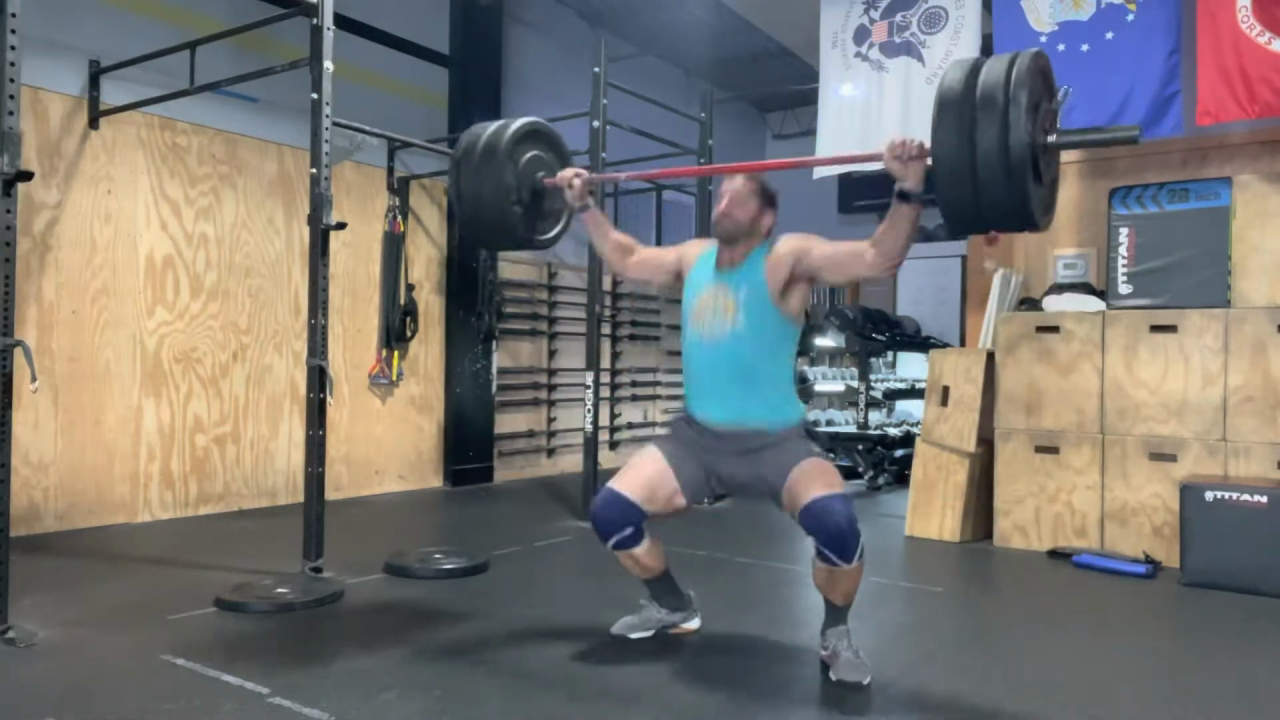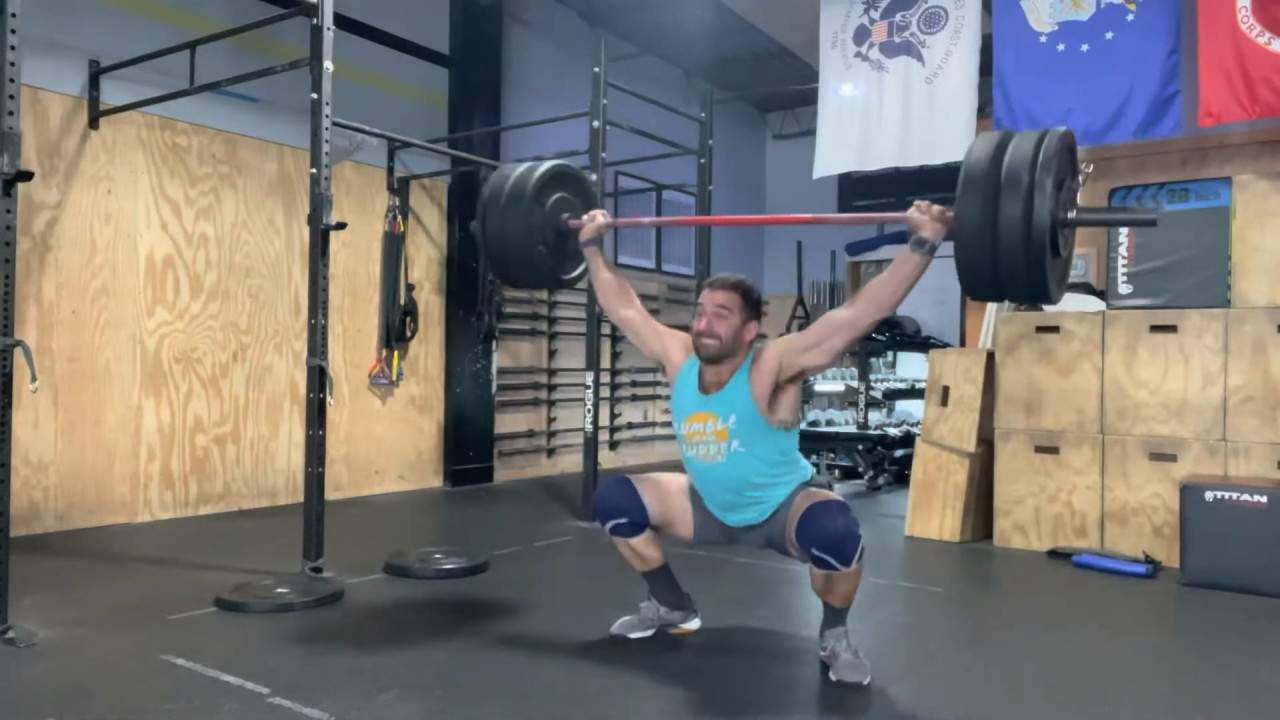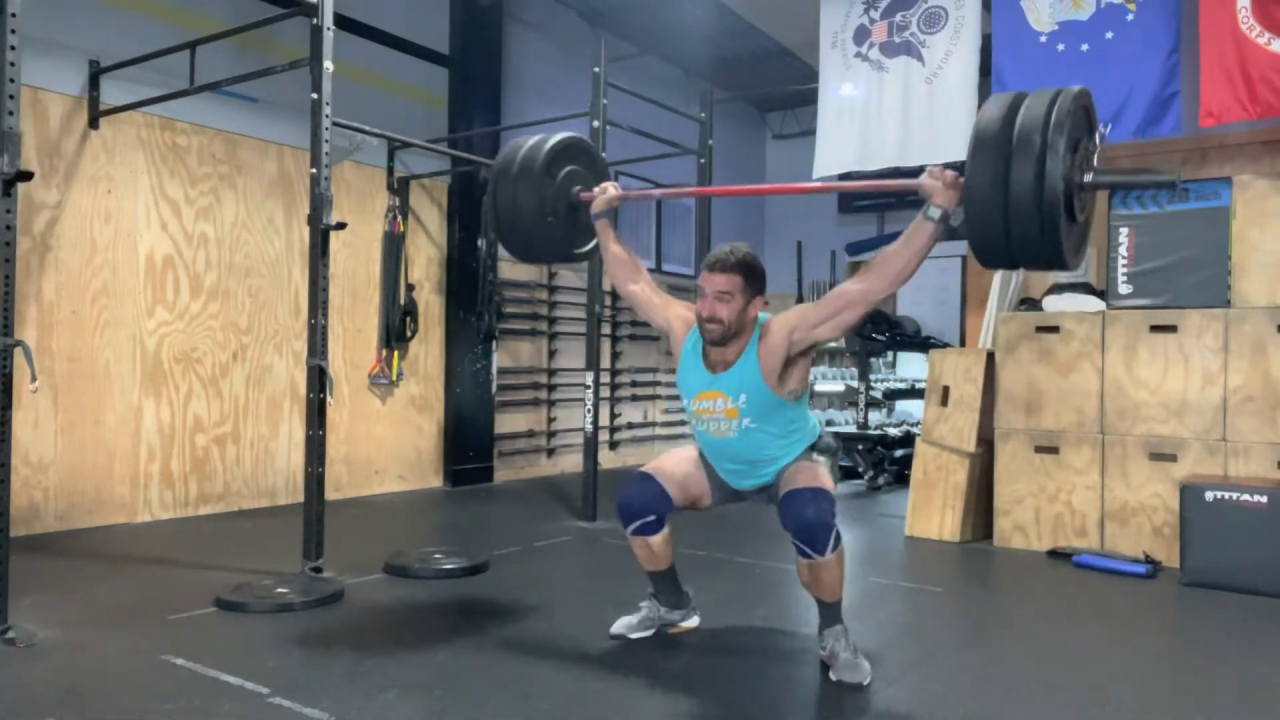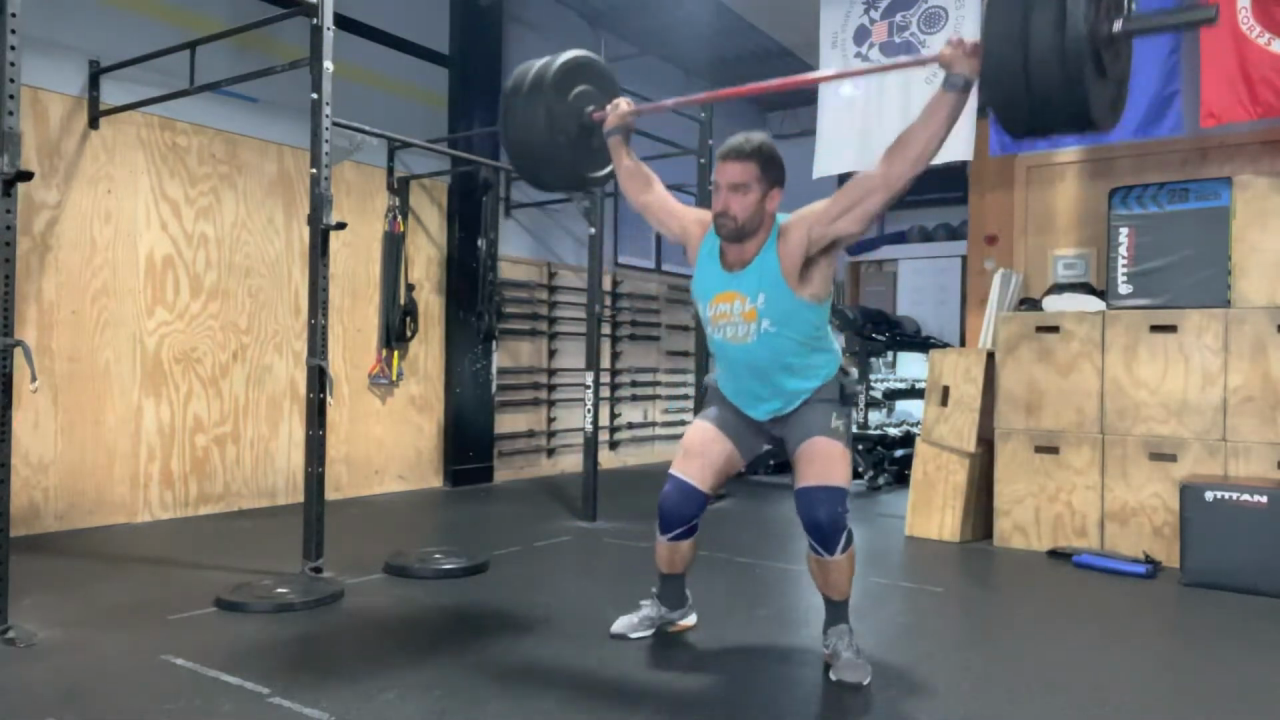
dt=0.4s
person 1, frame 1
left shoulder: (785, 259)
right shoulder: (693, 259)
left elbow: (879, 259)
right elbow: (624, 256)
left wrist: (906, 188)
right wrist: (582, 203)
left hip: (775, 443)
right hip: (698, 435)
left knee: (836, 527)
right knee: (610, 513)
left ankle: (836, 633)
right ankle: (672, 605)
person 1, frame 2
left shoulder: (771, 370)
right shoulder: (679, 359)
left elbow: (860, 313)
right elbow: (624, 307)
left wrist: (924, 243)
right wrist: (592, 245)
left hip: (785, 507)
right hip: (712, 507)
left knee: (837, 532)
right knee: (614, 499)
left ankle: (834, 635)
right ankle: (671, 605)
person 1, frame 3
left shoulder: (780, 342)
right shoulder: (683, 331)
left elbow: (869, 285)
right elbow: (632, 280)
left wrist: (936, 211)
right wrist: (603, 219)
left hip: (791, 460)
right hip: (718, 462)
left knee: (809, 519)
right knee: (637, 497)
left ankle: (833, 634)
right ankle: (670, 605)
person 1, frame 4
left shoulder: (802, 242)
right shoulder: (700, 237)
left elbow: (892, 175)
right elbow: (644, 191)
left wrist: (958, 82)
right wrist: (617, 135)
left hip: (809, 396)
right hip: (732, 399)
left knee: (823, 513)
right knee: (677, 504)
left ankle: (837, 633)
right ankle: (671, 603)
